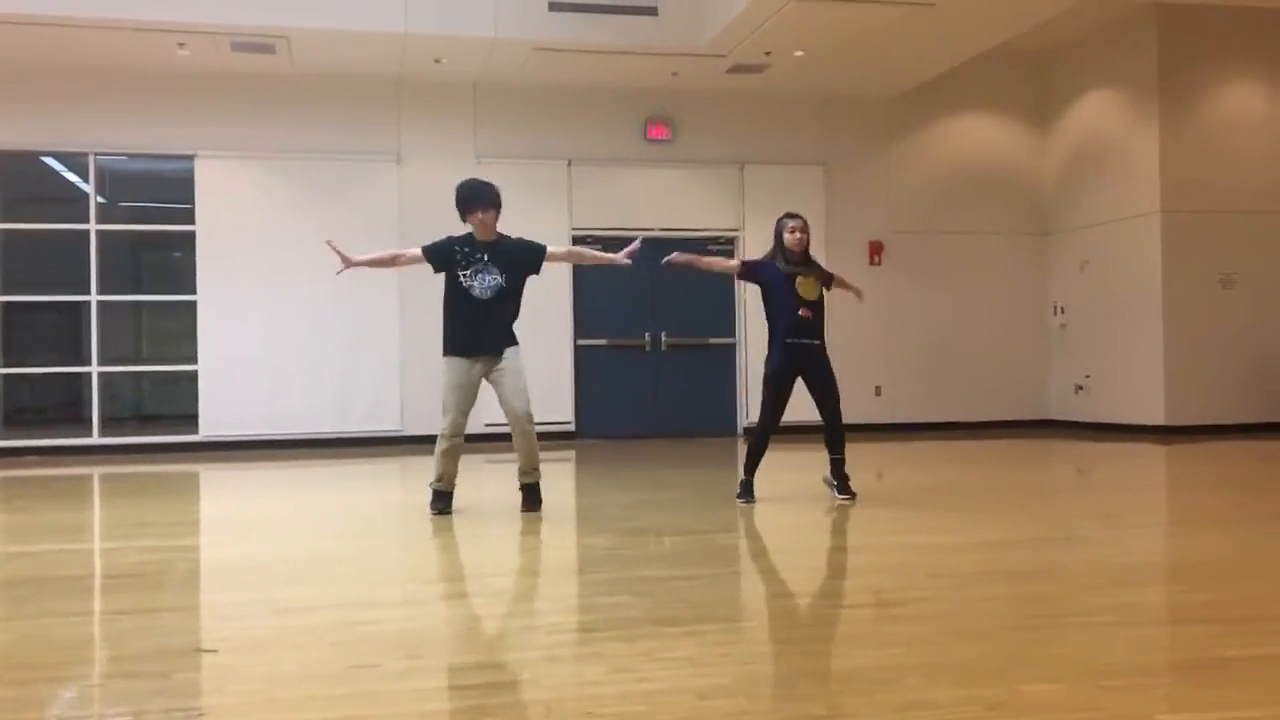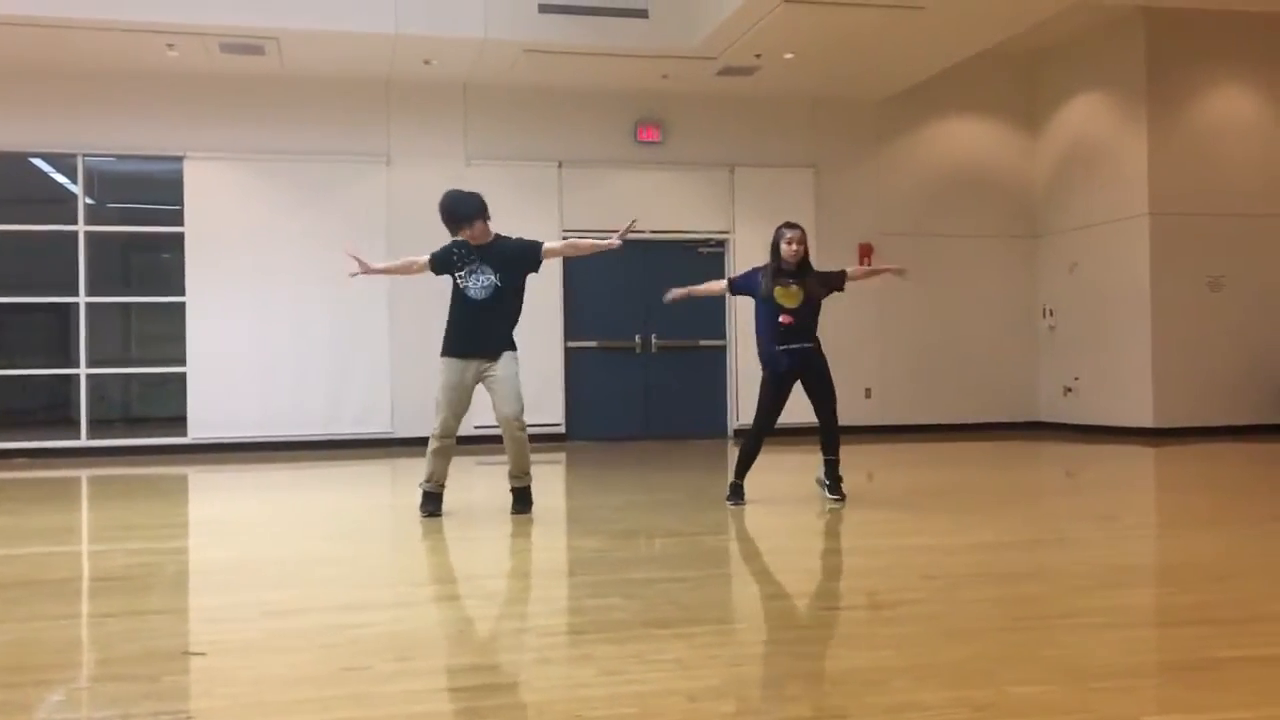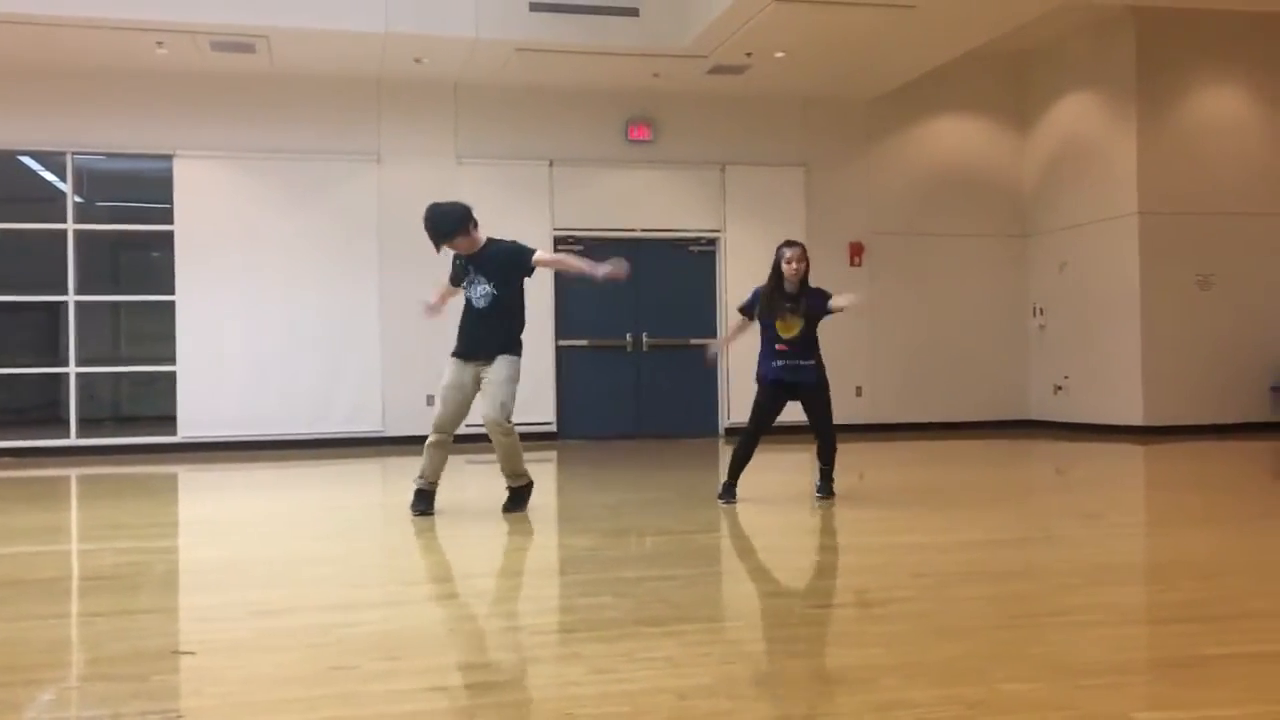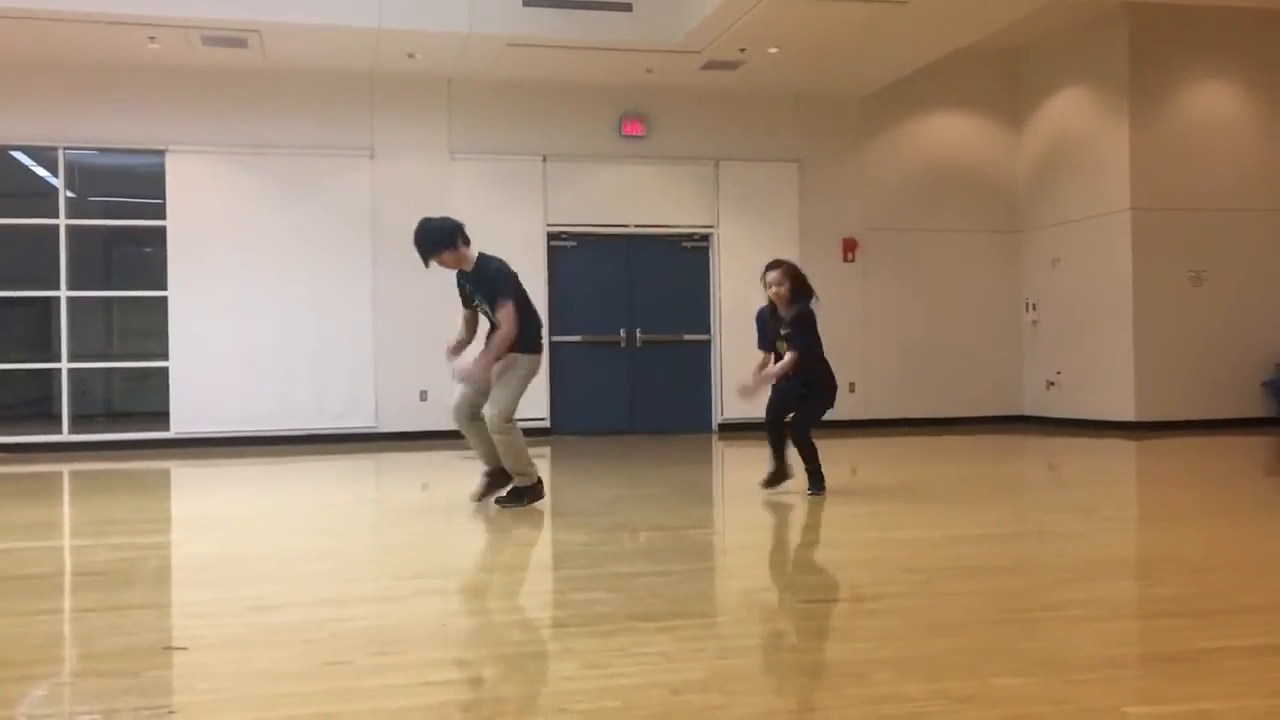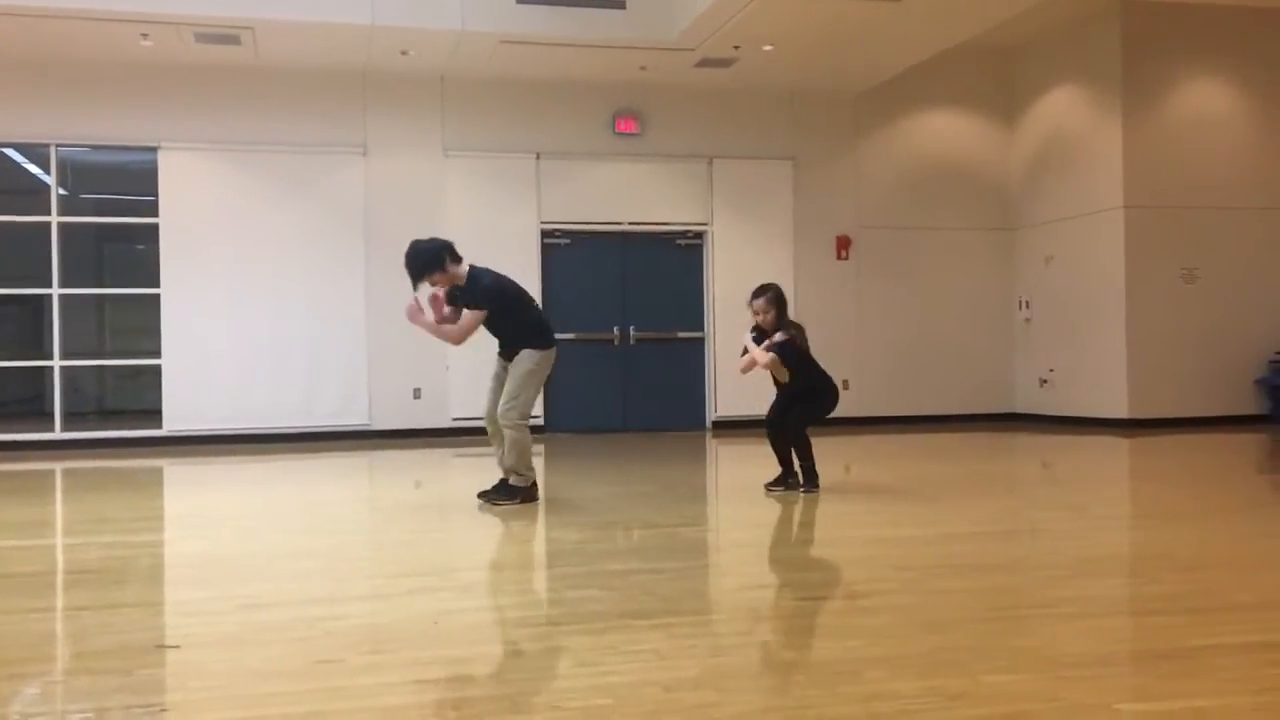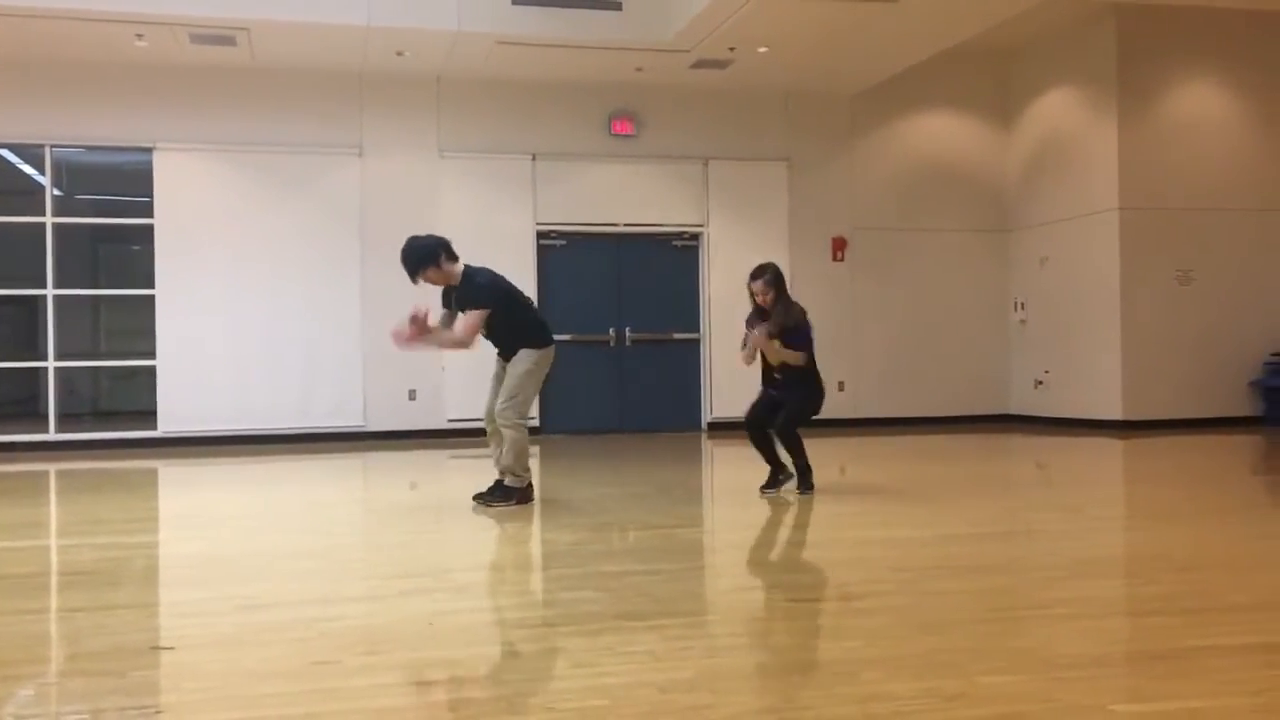
dt=0.2s
person 1, frame 1
left shoulder: (517, 250)
right shoulder: (452, 248)
left elbow: (567, 254)
right elbow: (402, 257)
left wrist: (612, 258)
right wrist: (356, 261)
left hip: (503, 349)
right hip: (460, 352)
left knee: (520, 413)
right knee: (452, 425)
left ankle: (530, 484)
right ankle: (442, 488)
person 1, frame 2
left shoulder: (512, 249)
right shoulder: (452, 252)
left elbow: (561, 247)
right elbow: (416, 263)
left wrist: (609, 243)
right wrist: (373, 268)
left hip: (499, 352)
right hip: (455, 354)
left knee: (511, 418)
right knee: (445, 425)
left ankle: (521, 487)
right ankle: (432, 490)
person 1, frame 3
left shoulder: (507, 253)
right shoulder: (461, 261)
left elbow: (550, 260)
left wrist: (596, 270)
right wrist: (438, 301)
left hip: (501, 355)
right hip: (464, 356)
left knee: (494, 419)
right knee: (443, 423)
left ankle: (520, 484)
right ankle: (425, 488)
person 1, frame 4
left shoulder: (494, 272)
right shoulder: (463, 277)
left elbow: (509, 328)
left wrist: (481, 366)
right wrist: (459, 345)
left hip: (523, 350)
right hip: (498, 351)
left knee: (497, 415)
right knee: (463, 409)
left ankle: (528, 483)
right ankle: (498, 470)
person 1, frame 5
left shoulder: (486, 285)
right shoulder: (457, 289)
left elbow: (457, 336)
right elbow: (446, 326)
left wrist: (421, 319)
right wrist: (435, 310)
left hip: (535, 348)
right hip: (510, 350)
left knee: (510, 414)
right knee: (494, 417)
left ankle: (523, 484)
right ankle: (511, 479)
person 1, frame 6
left shoulder: (482, 284)
right shoulder: (452, 290)
left elbow: (464, 339)
right elbow: (444, 329)
left wrist: (420, 339)
right wrist: (420, 328)
left hip: (534, 346)
right hip: (508, 350)
left knee: (509, 414)
right knee: (494, 417)
left ankle: (517, 485)
right ankle: (507, 481)
person 2, frame 1
left shoulder: (813, 268)
right shoulder: (771, 266)
left elbow: (831, 278)
right elbow: (731, 266)
left wrist: (851, 287)
right wrist: (690, 258)
left hip: (815, 353)
right hip: (782, 354)
left knee: (832, 416)
right knee: (768, 421)
left ankle: (838, 477)
right ankle: (746, 481)
person 2, frame 2
left shoulder: (815, 280)
right shoulder: (760, 276)
left elbow: (850, 274)
right elbow: (724, 286)
left wrist: (885, 269)
right wrist: (684, 291)
left hip: (809, 358)
right hip: (777, 361)
left knee: (828, 418)
right knee: (763, 425)
left ankle: (831, 479)
right ankle: (737, 483)
person 2, frame 3
left shoulder: (814, 297)
right shoulder: (764, 295)
left elbow: (835, 302)
right elbow: (746, 319)
left wrist: (849, 301)
right wrist: (722, 343)
left hip: (809, 372)
right hip: (775, 375)
left knee: (825, 430)
right knee: (754, 430)
left ankle: (825, 482)
right ankle: (729, 483)
person 2, frame 4
left shoulder: (803, 317)
right shoulder: (765, 316)
left elbow: (791, 359)
right elbow: (765, 356)
left wrist: (758, 382)
right wrist: (756, 378)
left hip: (817, 385)
right hip: (788, 384)
left knee: (799, 426)
right knee: (773, 420)
left ankle: (815, 477)
right ankle: (779, 468)
person 2, frame 5
left shoulder: (790, 336)
right shoulder: (759, 334)
left elbow: (765, 361)
right elbow: (743, 368)
left wrist: (749, 343)
right wrist: (765, 345)
left hip: (819, 393)
right hip: (790, 394)
left knee: (792, 426)
right knee: (773, 423)
left ankle: (810, 476)
right ankle: (789, 474)
person 2, frame 6
left shoulder: (795, 317)
right shoulder: (756, 318)
left elbow: (801, 358)
right elbow: (747, 359)
left wrist: (771, 347)
right wrist: (752, 344)
left hip: (804, 388)
right hip: (774, 388)
left knee: (784, 426)
right knee: (753, 423)
left ankle: (804, 474)
right ankle: (779, 470)
